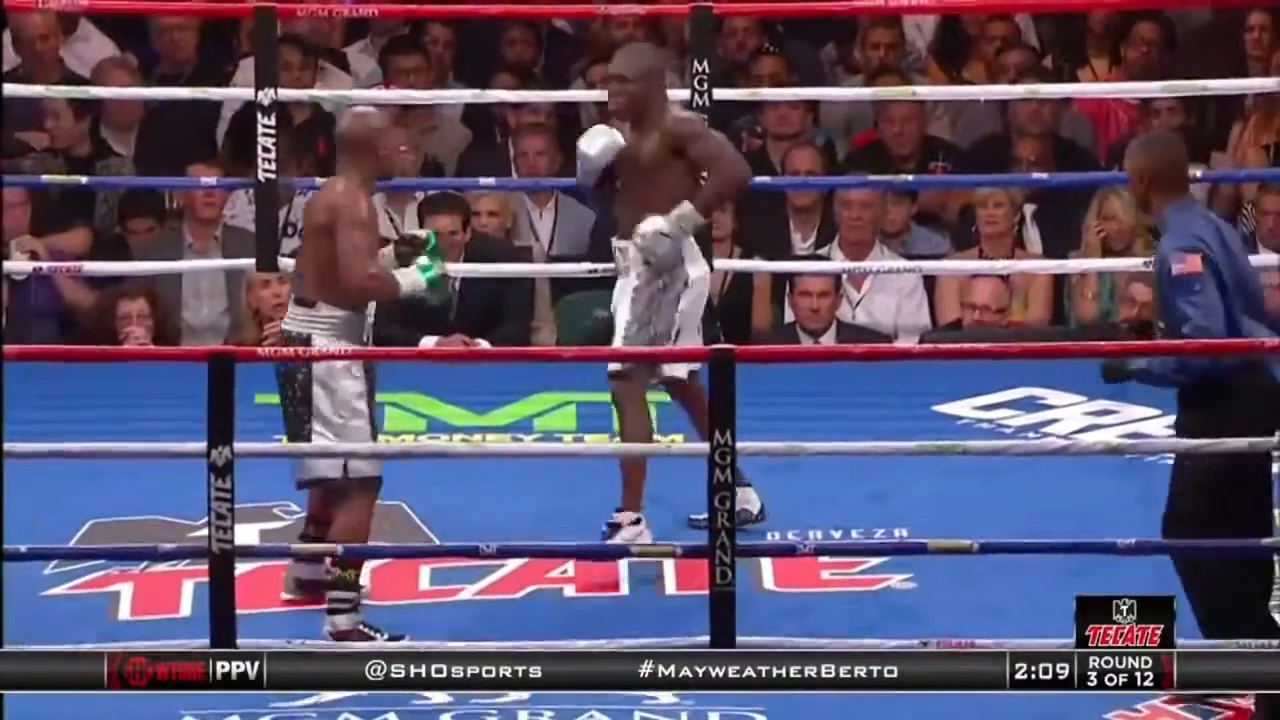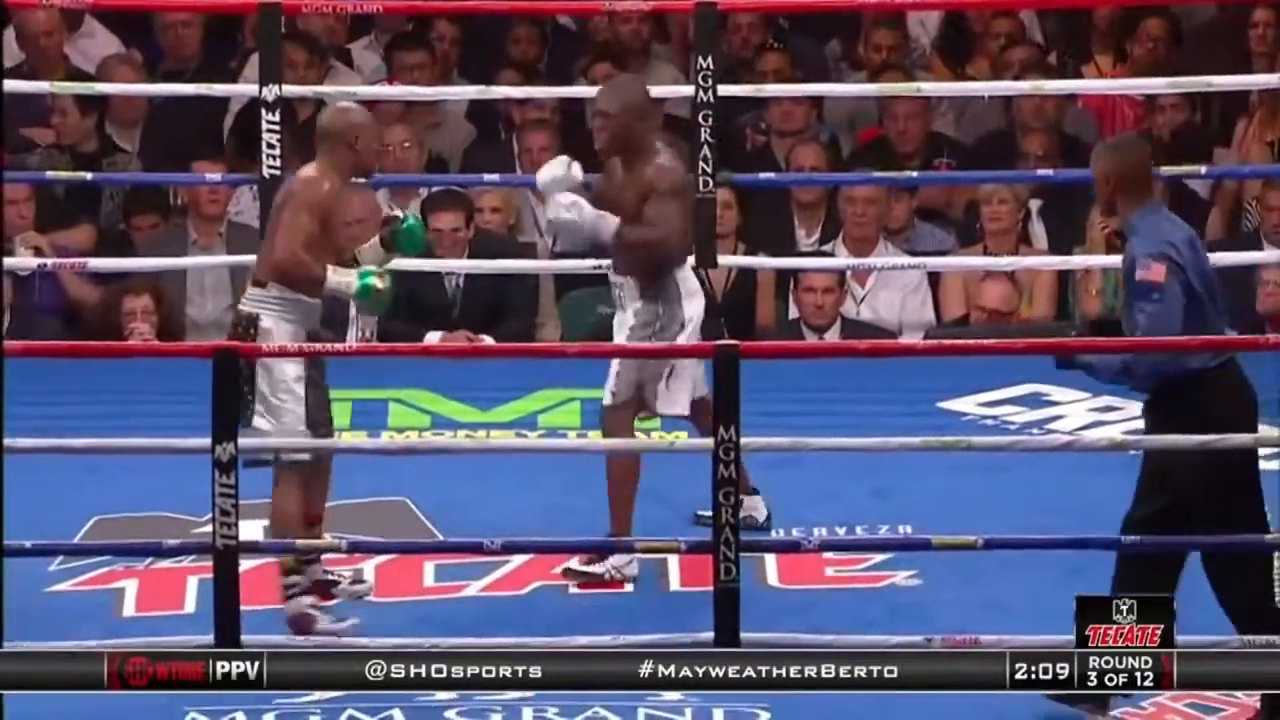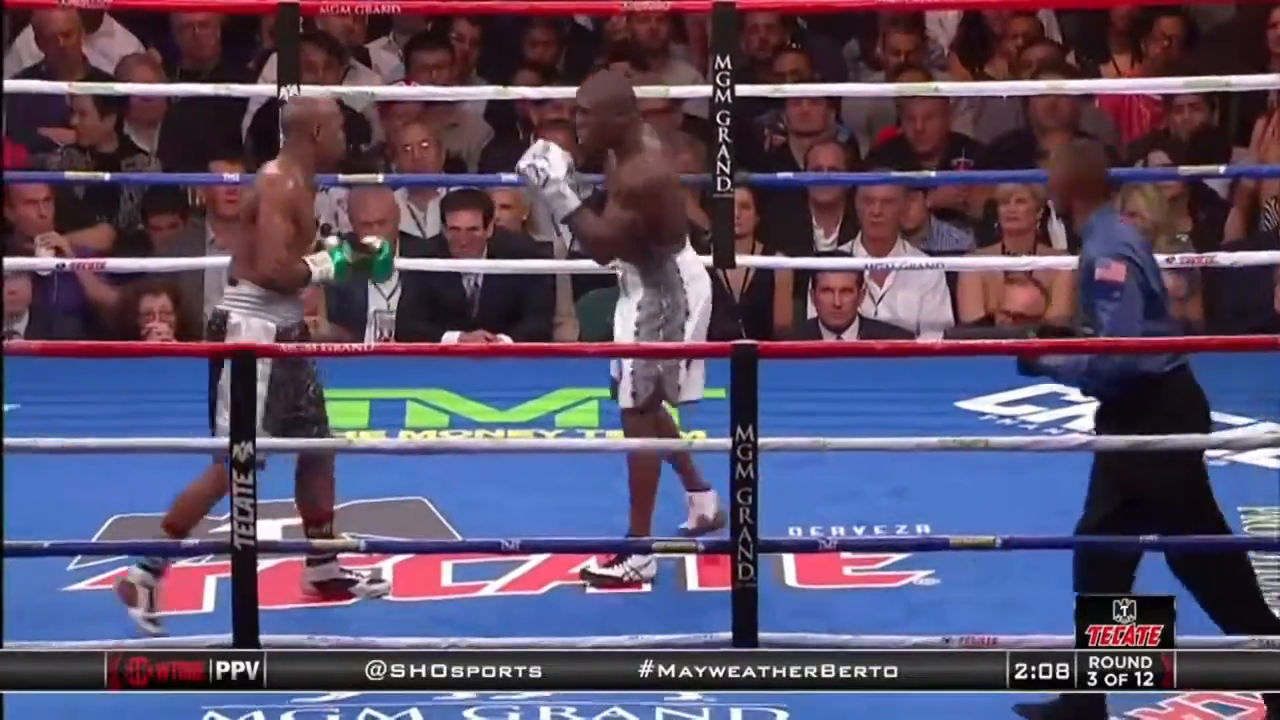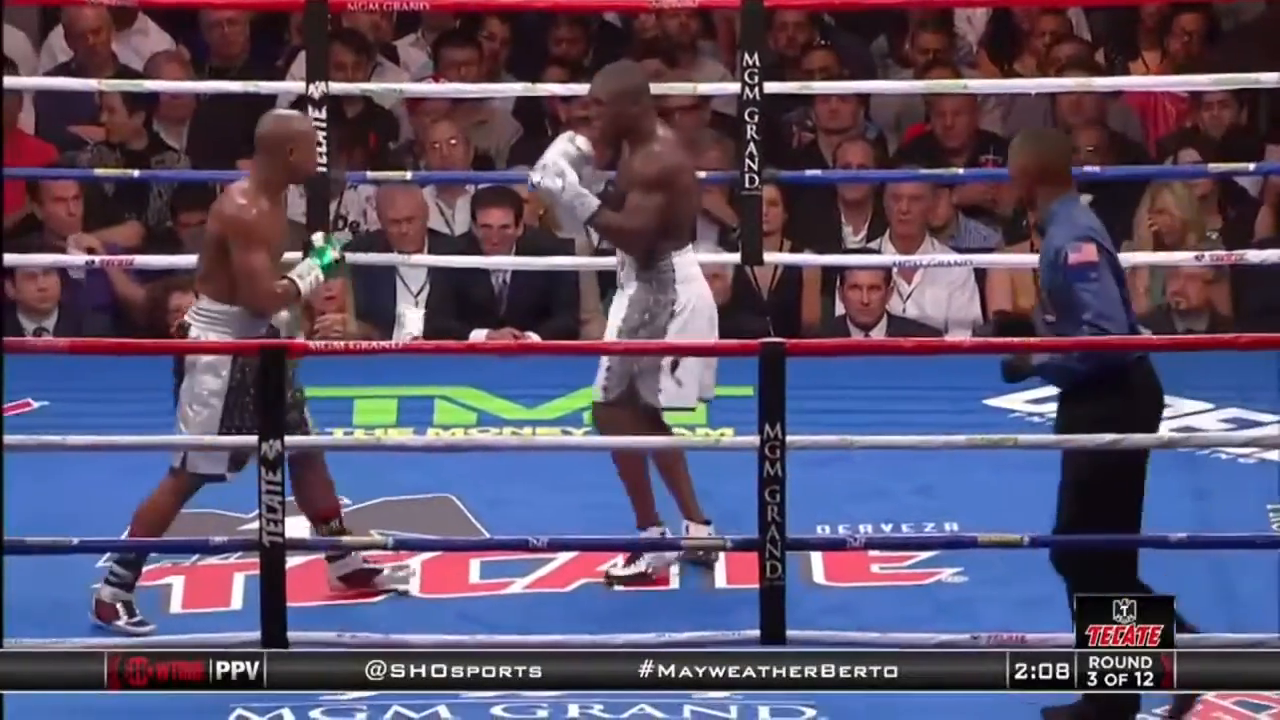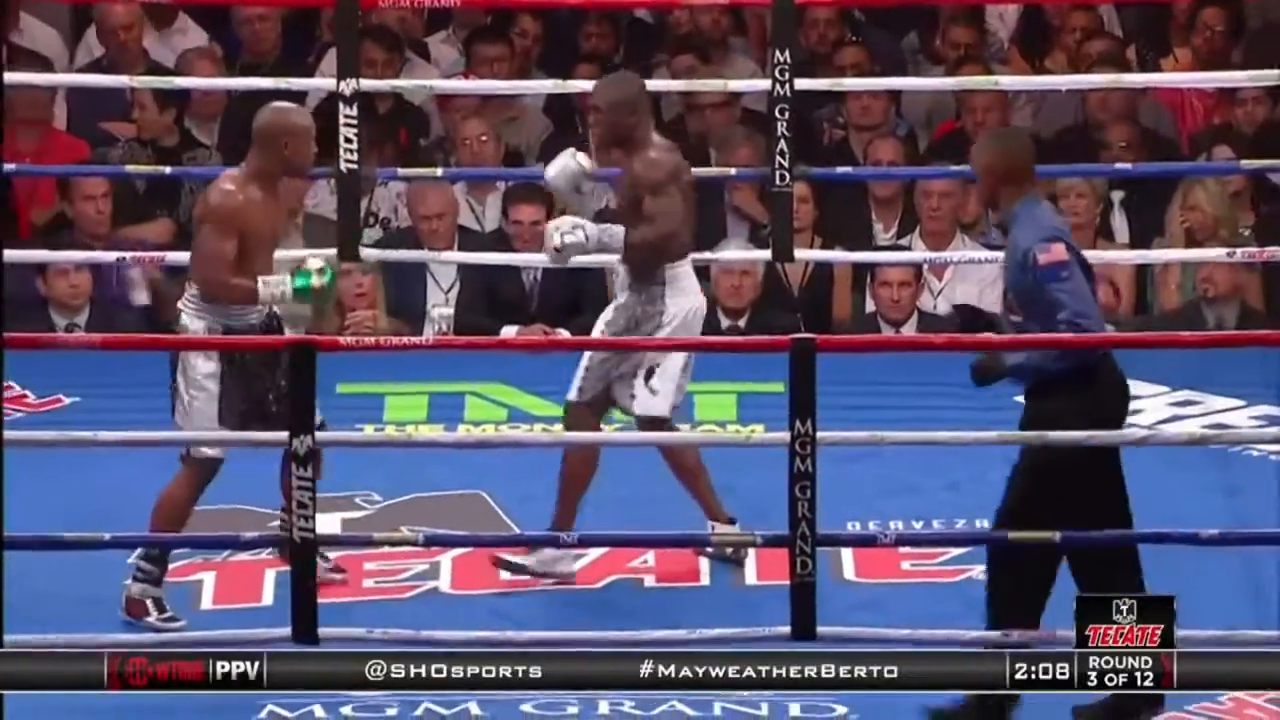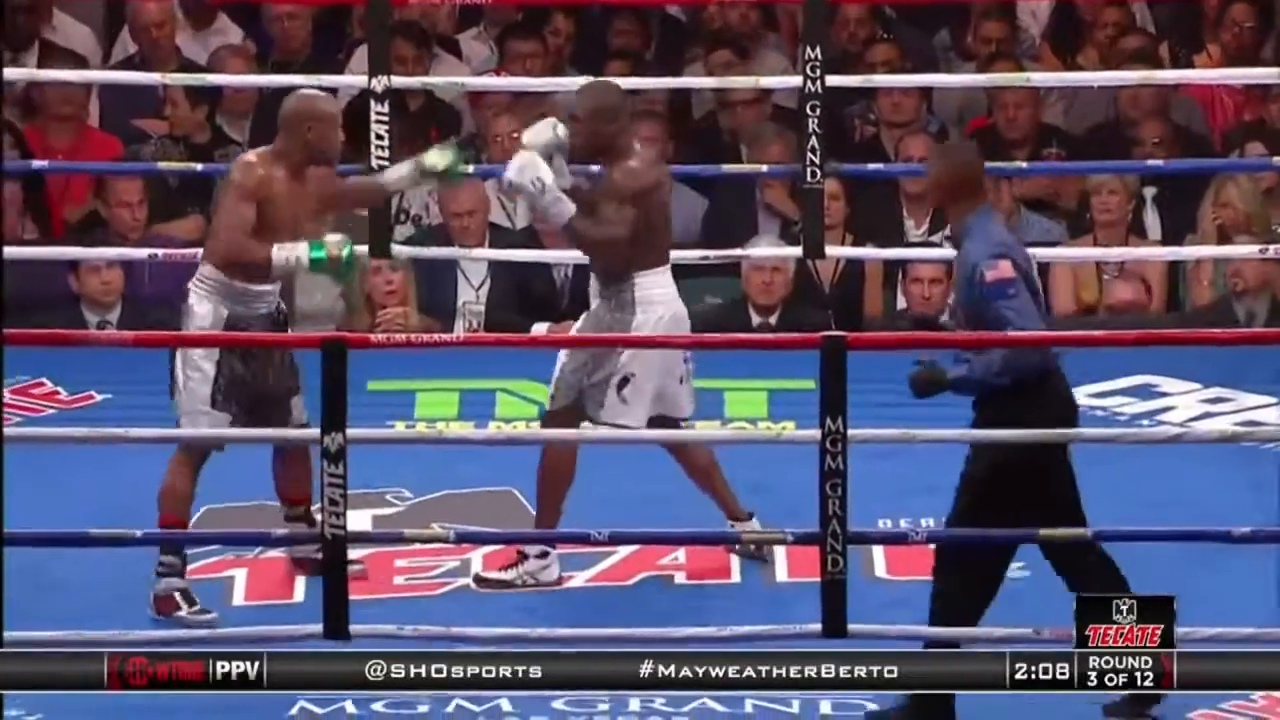
dt=0.2s
person 1, frame 1
left shoulder: (1181, 244)
right shoulder: (1210, 225)
left elbow: (1201, 347)
left wrist: (1133, 366)
right wrist: (1158, 334)
left hip: (1227, 404)
left knee: (1228, 549)
right knee: (1195, 534)
person 1, frame 2
left shoulder: (1150, 250)
right shoulder: (1168, 231)
left elbow: (1155, 358)
left wrist: (1087, 358)
left hip: (1203, 409)
right hip: (1194, 405)
right knee: (1145, 543)
person 1, frame 3
left shoulder: (1105, 250)
right shoulder: (1115, 236)
left elbow: (1117, 353)
left wrist: (1047, 363)
right wrist: (1063, 345)
left hip: (1156, 411)
right hip: (1142, 408)
left knee: (1202, 555)
right knee: (1102, 551)
person 1, frame 4
left shoulder: (1072, 238)
right shoulder: (1071, 227)
left elbow: (1106, 332)
left wrist: (1037, 362)
right wrist: (1034, 330)
left hip: (1111, 403)
right hip: (1107, 400)
left knee: (1084, 550)
right knee: (1101, 549)
person 1, frame 5
left shoulder: (1036, 237)
right shoulder: (1034, 226)
left elbow: (1081, 331)
left wrist: (1006, 364)
left hip: (1074, 401)
right hip: (1083, 398)
left knee: (1018, 548)
right knee: (1103, 548)
person 1, frame 6
left shoulder: (986, 252)
right shoulder: (988, 237)
left elbow: (1023, 348)
left wrist: (948, 378)
left hip: (1023, 412)
right hip: (1034, 408)
left knee: (966, 557)
right knee: (1073, 548)
person 2, frame 1
left shoulder: (338, 197)
right shoulder: (352, 203)
right elbow: (357, 282)
left wrist: (399, 261)
right wrist: (417, 280)
left hip: (328, 344)
right hip: (324, 347)
left knee: (339, 474)
right knee: (358, 484)
left ankle: (308, 569)
right ankle: (345, 619)
person 2, frame 2
left shoulder: (331, 190)
right shoulder: (313, 187)
left elbow: (336, 264)
right elbow: (286, 260)
left wrist: (385, 245)
right wrist: (350, 283)
left hip: (295, 332)
right hip: (273, 329)
left knee: (316, 457)
right knee: (292, 466)
left ankle: (306, 572)
right ankle: (301, 602)
person 2, frame 3
left shoulder: (295, 184)
right shoulder: (280, 186)
right elbow: (272, 269)
left wrist: (353, 257)
right wrist: (326, 265)
left hip: (283, 332)
right hip: (252, 331)
left knee: (318, 450)
right knee: (228, 468)
left ankle: (326, 571)
right ankle: (144, 574)
person 2, frame 4
left shoulder: (274, 197)
right shoulder: (241, 211)
right elbow: (259, 298)
right wrist: (316, 268)
left hip: (256, 340)
right hip: (216, 345)
left knee: (306, 451)
right knee: (187, 475)
left ankle: (346, 565)
right ankle: (113, 589)
person 2, frame 5
left shoulder: (278, 188)
right shoulder: (226, 198)
right elbow: (214, 283)
left wrist: (300, 276)
right wrist: (290, 285)
left hip: (256, 327)
right hip: (208, 334)
right knee: (200, 464)
right ankle: (141, 586)
person 2, frame 6
left shoulder: (315, 177)
right shoulder: (249, 172)
left elbow: (366, 191)
right elbow: (227, 249)
left wrist: (427, 166)
right wrist: (306, 254)
left hip: (266, 315)
right hip: (218, 312)
left knee: (292, 436)
right knee: (196, 448)
left ankle: (303, 539)
right ankle: (169, 578)
person 3, frame 1
left shoulder: (679, 126)
right shoulder: (622, 129)
left elbow: (734, 172)
left wrist: (681, 219)
right wrist: (593, 168)
left hip: (666, 266)
right hip: (639, 267)
left knee: (627, 380)
right knee: (683, 385)
left ankle: (631, 521)
right ankle: (742, 493)
person 3, frame 2
left shoulder: (661, 172)
right shoulder: (618, 162)
left elbow: (665, 242)
left wrist: (597, 222)
right wrist: (566, 200)
left hip: (660, 302)
right hip: (641, 297)
left knee: (618, 415)
right knee: (693, 407)
left ankle: (616, 553)
right ankle: (749, 502)
person 3, frame 3
left shoulder: (643, 170)
right shoulder: (622, 149)
left elbow: (605, 244)
right elbow: (612, 222)
left wrist: (558, 196)
right wrist: (563, 179)
left hip: (665, 288)
right hip: (652, 283)
left knee: (638, 413)
right knee: (643, 405)
left ankle: (639, 551)
right ankle: (700, 497)
person 3, frame 4
left shoulder: (655, 158)
right shoulder: (641, 146)
left elbow: (631, 233)
right elbow: (624, 217)
left wrist: (577, 198)
right wrist: (579, 176)
left hip: (662, 289)
right hip: (656, 285)
left knee: (613, 413)
right knee: (640, 413)
left ankle: (651, 539)
right ankle: (698, 529)
person 3, frame 5
left shoulder: (653, 165)
right shoulder: (647, 157)
left elbow: (667, 236)
left wrist: (597, 236)
right wrist: (582, 197)
left hip: (655, 299)
right hip: (670, 295)
left knee: (582, 414)
right knee: (652, 421)
left ankle: (557, 547)
right ankle: (724, 528)
person 3, frame 6
left shoulder: (630, 175)
right shoulder: (629, 165)
left elbow: (608, 240)
right elbow: (594, 214)
left wrist: (549, 198)
right wrist: (552, 174)
left hip: (630, 307)
right hip: (654, 300)
left knee: (561, 417)
right knee: (667, 424)
left ankle: (539, 556)
right ankle: (742, 522)
